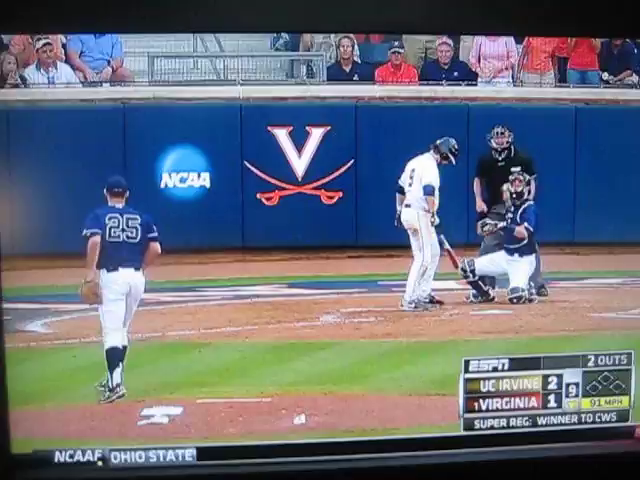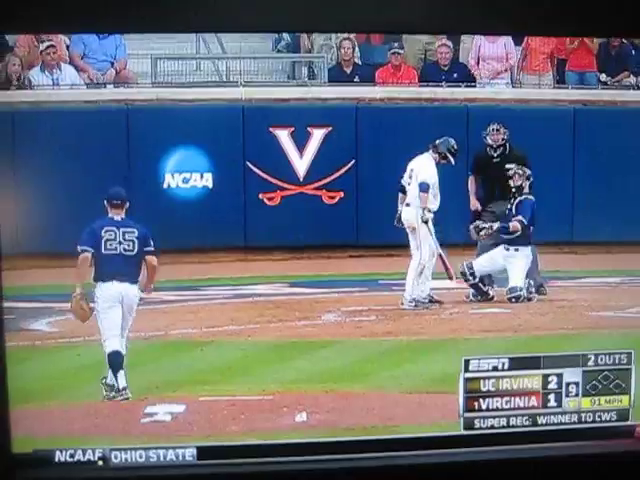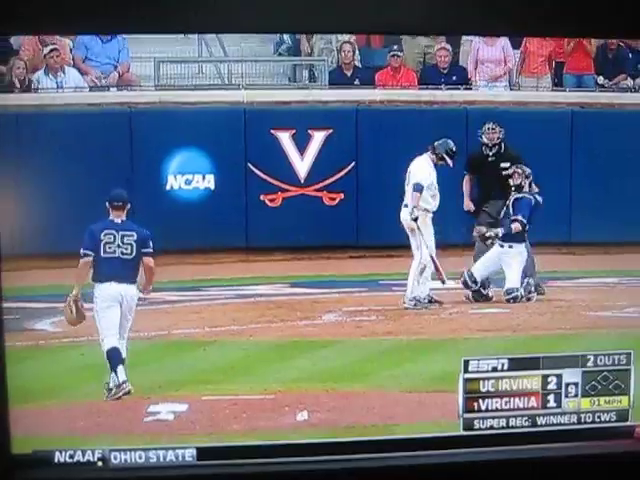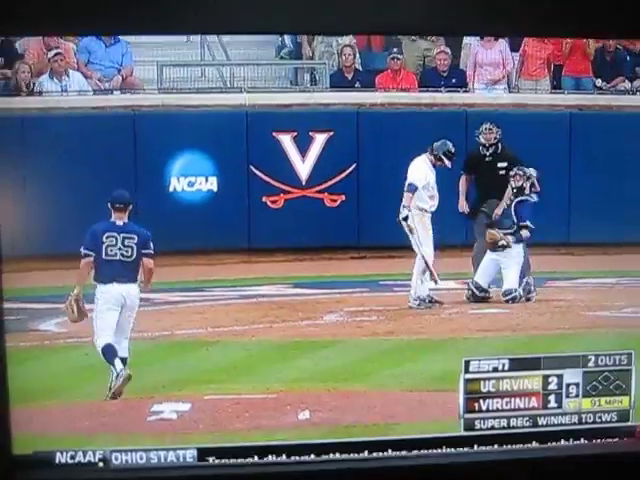
dt=0.1s
person 1, frame 1
left shoulder: (97, 215)
right shoulder: (141, 218)
left elbow: (93, 242)
right elbow: (156, 249)
left wrist: (91, 271)
left hip: (111, 278)
right hip: (135, 278)
left knee: (112, 332)
right knee: (121, 329)
left ankle: (114, 384)
right ankle: (113, 379)
person 1, frame 2
left shoulder: (95, 228)
right shoulder: (140, 230)
left elbow: (84, 258)
right elbow: (152, 262)
left wrist: (79, 287)
right wrist: (149, 283)
left hip: (107, 288)
right hip: (130, 289)
left knee: (111, 339)
right knee: (120, 337)
left ankle: (120, 386)
right ankle: (113, 381)
person 1, frame 3
left shoulder: (95, 230)
right shoulder: (140, 232)
left elbow: (85, 262)
right elbow: (149, 264)
left wrist: (76, 289)
right wrist: (147, 285)
left hip: (105, 289)
right hip: (130, 290)
left knee: (109, 338)
right knee: (121, 338)
left ankle: (121, 381)
right ankle: (114, 384)
person 1, frame 4
left shoulder: (96, 230)
right shoulder: (141, 233)
left elbow: (86, 262)
right elbow: (149, 265)
left wrist: (78, 288)
right wrist: (146, 283)
left hip: (107, 290)
right hip: (131, 290)
left knee: (104, 338)
right knee: (122, 339)
left ankle: (120, 370)
right ankle: (117, 382)
person 2, frame 1
left shoulder: (523, 159)
right shoulder: (485, 160)
left elbow: (531, 183)
right elbow: (478, 180)
right wrist: (479, 200)
right hip: (494, 208)
right knee: (488, 246)
left ankle: (537, 283)
right ankle: (485, 287)
person 2, frame 2
left shoulder: (517, 157)
right shoulder: (481, 158)
right elbow: (473, 178)
right wrist: (473, 198)
right hip: (489, 206)
right knee: (484, 245)
left ankle: (536, 282)
right ankle: (483, 286)
person 2, frame 3
left shoulder: (512, 157)
right shoulder: (476, 158)
right elbow: (468, 177)
right wrist: (467, 198)
right hip: (485, 206)
right knee: (482, 246)
left ankle: (532, 282)
right ankle: (483, 287)
person 2, frame 4
left shoulder: (509, 157)
right shoulder: (474, 157)
right elbow: (465, 177)
left wrist: (503, 205)
right wrist: (462, 199)
left hip: (505, 203)
right hip: (483, 206)
right knee: (481, 245)
left ankle: (525, 280)
person 3, frame 1
left shoulder: (416, 162)
right shoulder: (430, 165)
left elbow: (400, 188)
right elbow: (428, 191)
left wrist: (399, 211)
right wrist: (433, 215)
left hip: (410, 212)
right hip: (419, 214)
left knee: (433, 253)
right knee: (423, 257)
person 3, frame 2
left shoulder: (417, 161)
right shoulder: (428, 164)
left elbow: (402, 188)
right elbow: (424, 188)
left wrist: (400, 211)
right wrist: (425, 210)
left hip: (411, 211)
right hip: (417, 214)
left knee: (430, 253)
right knee: (421, 256)
person 3, frame 3
left shoulder: (425, 164)
right shoulder: (423, 165)
left elbow: (413, 187)
right elbow: (416, 188)
left wrist: (408, 209)
right wrist: (414, 210)
left hip: (422, 215)
right hip: (418, 215)
left knee: (428, 254)
right knee: (422, 255)
person 3, frame 4
left shoulder: (426, 165)
right shoulder: (421, 165)
right elbow: (410, 188)
right wrist: (405, 210)
left hip: (421, 215)
right hip: (416, 215)
left knee: (427, 254)
right knee: (425, 255)
left ankle: (423, 294)
person 4, frame 1
left shoulder: (529, 207)
right shoulder: (510, 205)
left elbow: (524, 233)
left wrist: (501, 226)
left hip: (523, 260)
right hip: (505, 255)
left knee: (515, 296)
right knee: (466, 267)
left ankle: (528, 291)
right ankle: (486, 295)
person 4, frame 2
left shoulder: (527, 200)
right shoulder: (514, 198)
left elbow: (518, 225)
left wrist: (496, 226)
left hip: (520, 254)
right hip: (503, 250)
left knee: (514, 296)
right knee: (466, 270)
left ankle: (527, 288)
right ankle: (486, 294)
person 4, frame 3
left shoulder: (526, 199)
right shoulder: (517, 195)
left elbow: (519, 225)
left wrist: (500, 232)
left hip: (515, 249)
right hip: (499, 248)
left knee: (511, 296)
right knee: (468, 280)
left ankle: (526, 287)
right ankle: (478, 292)
person 4, frame 4
left shoulder: (527, 201)
right shoulder: (515, 196)
left elbow: (526, 231)
left wrist: (511, 239)
left hip: (513, 250)
right hip: (496, 249)
left knee: (510, 296)
left ankle: (526, 286)
right ankle: (483, 293)
